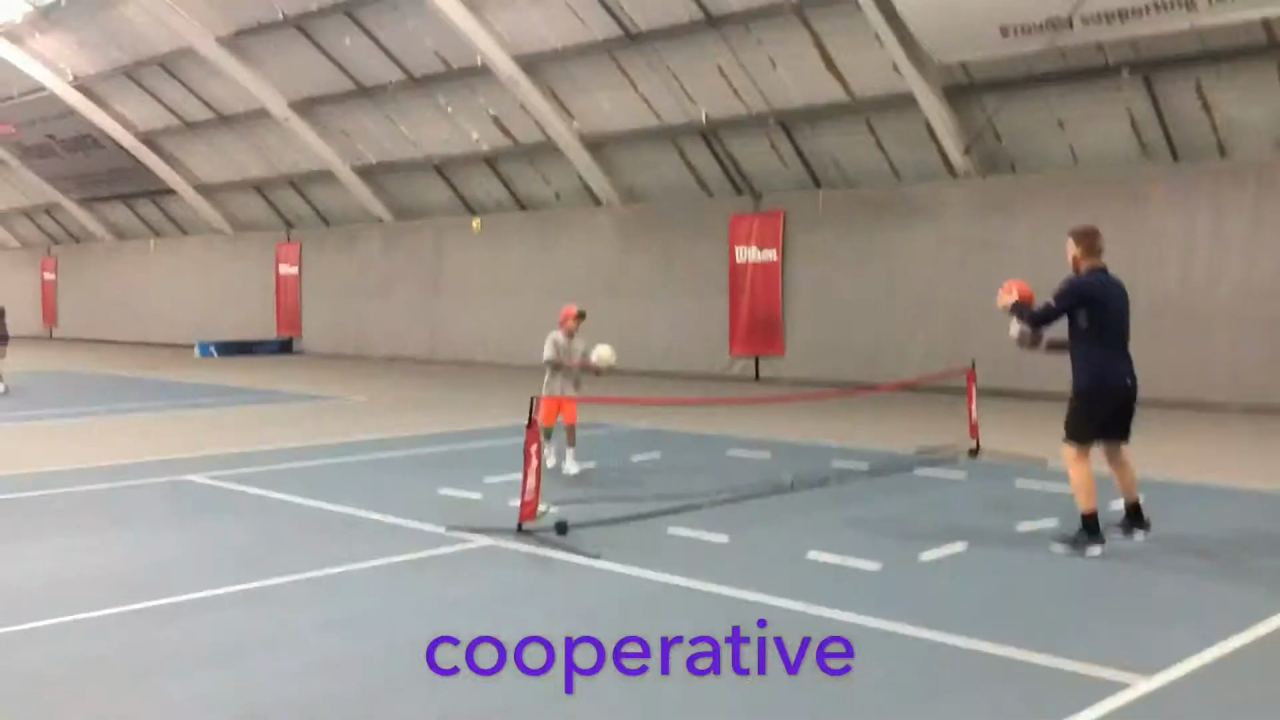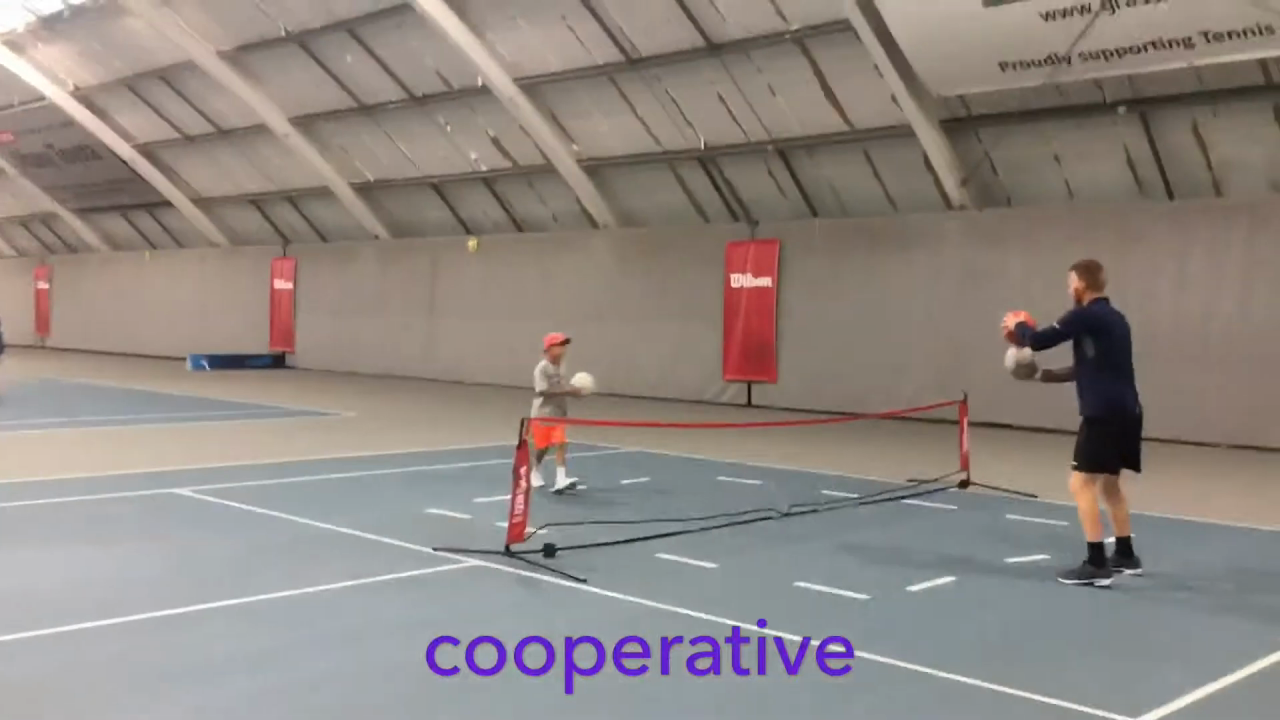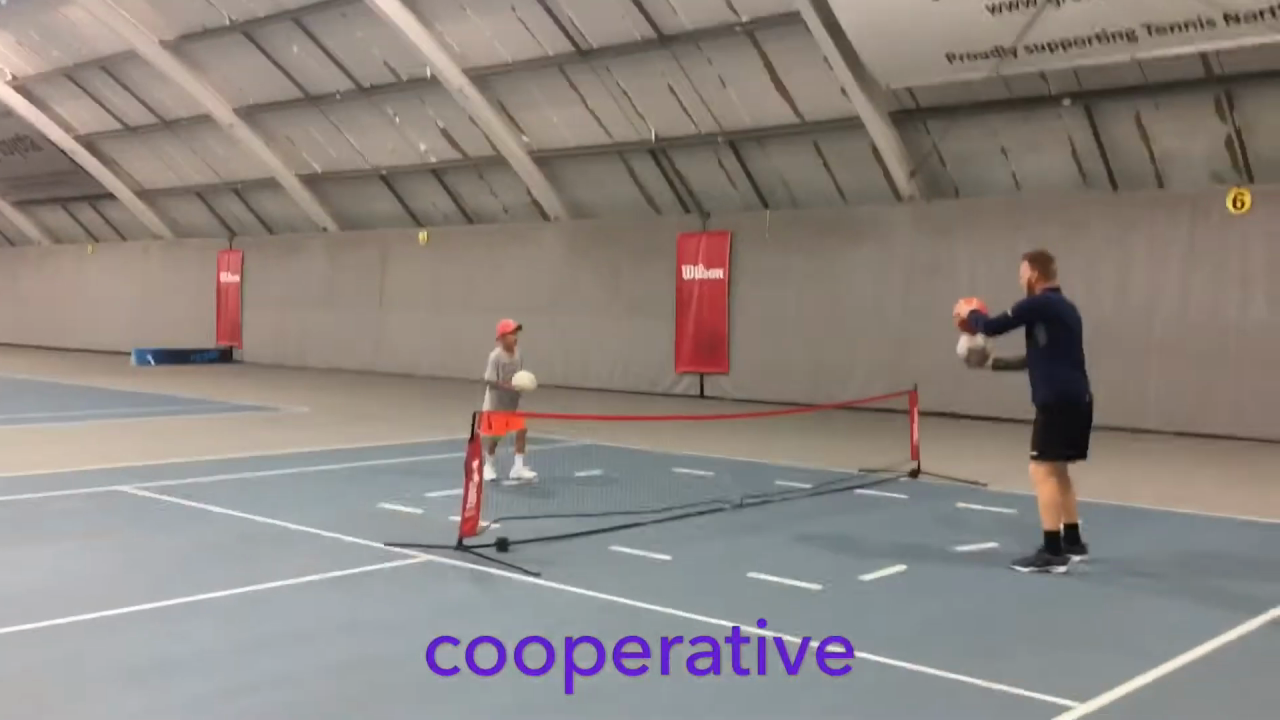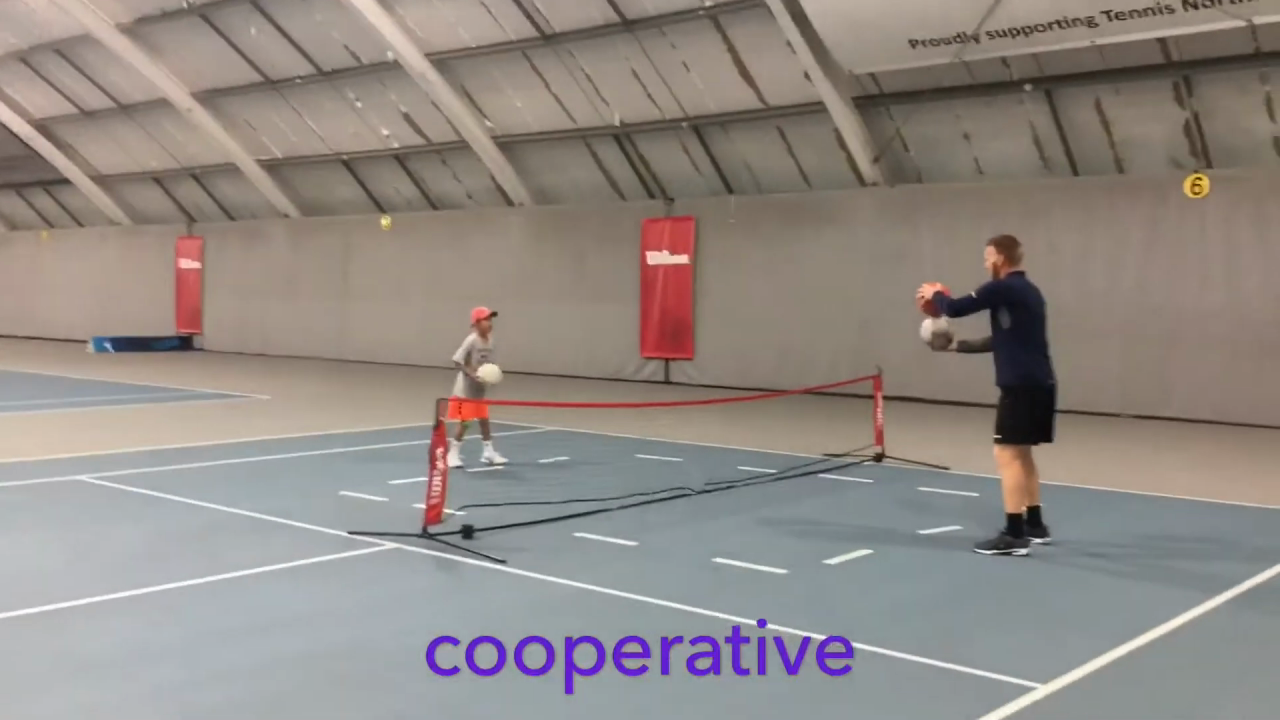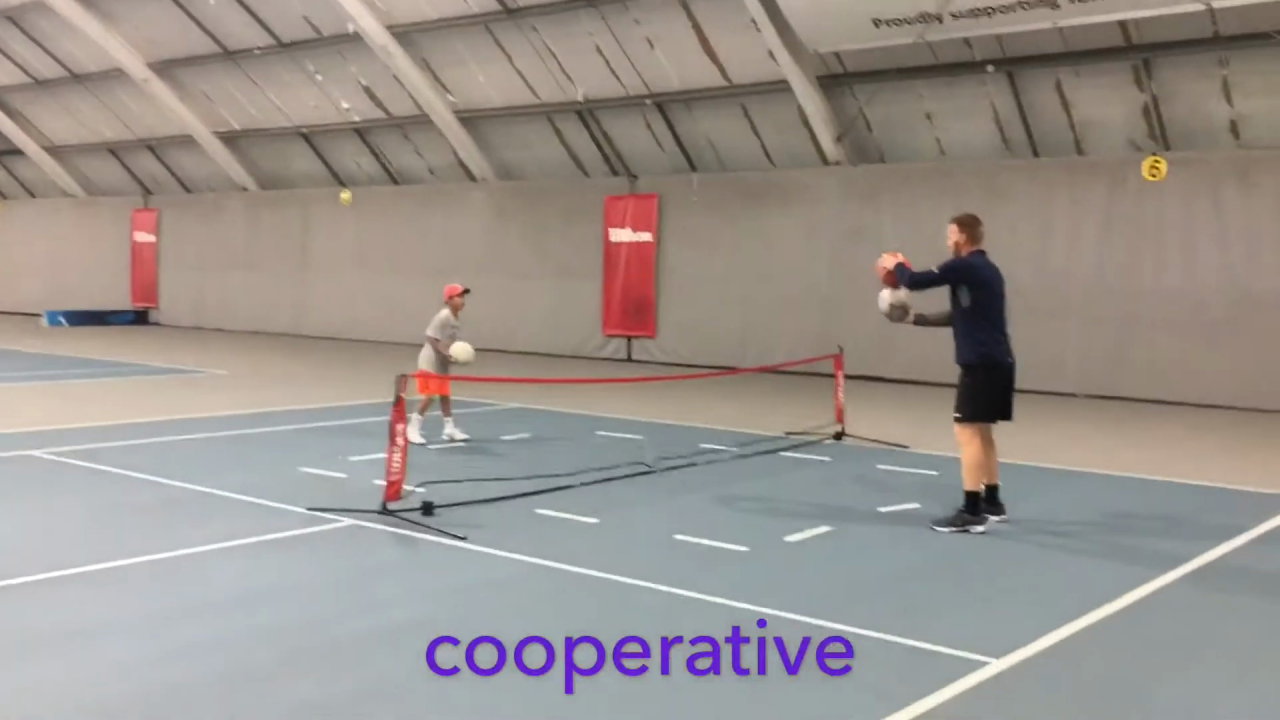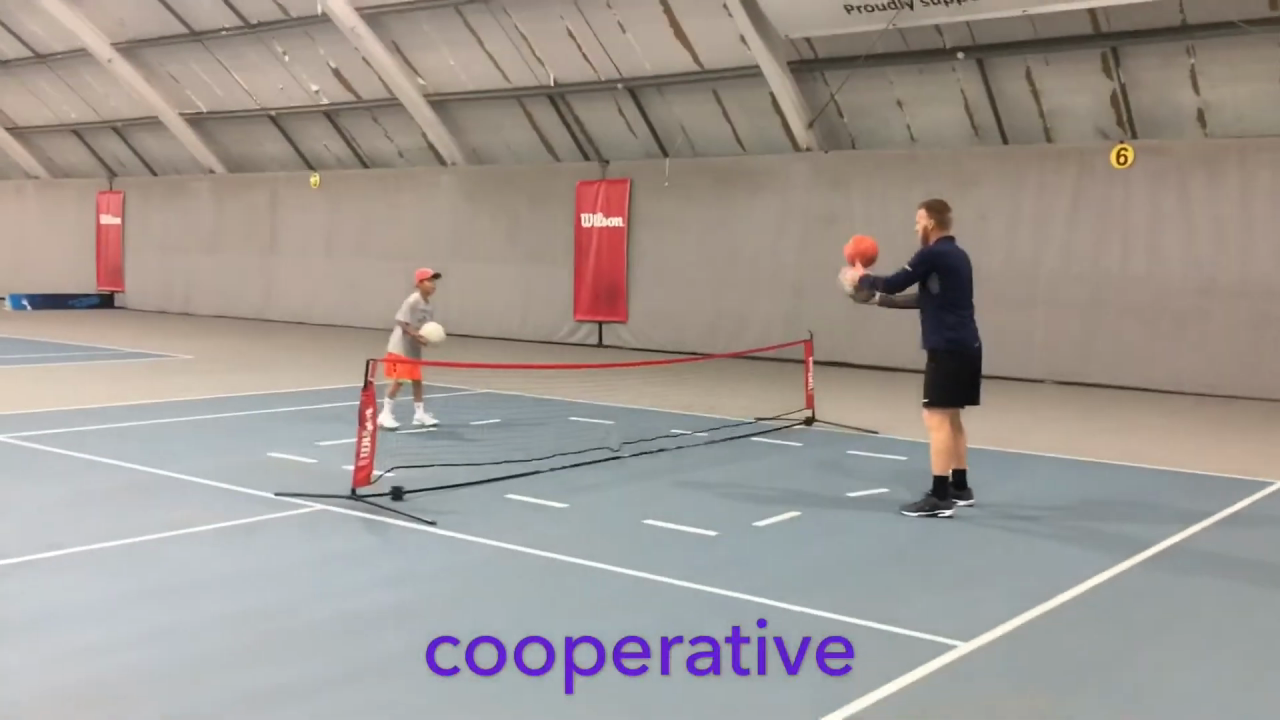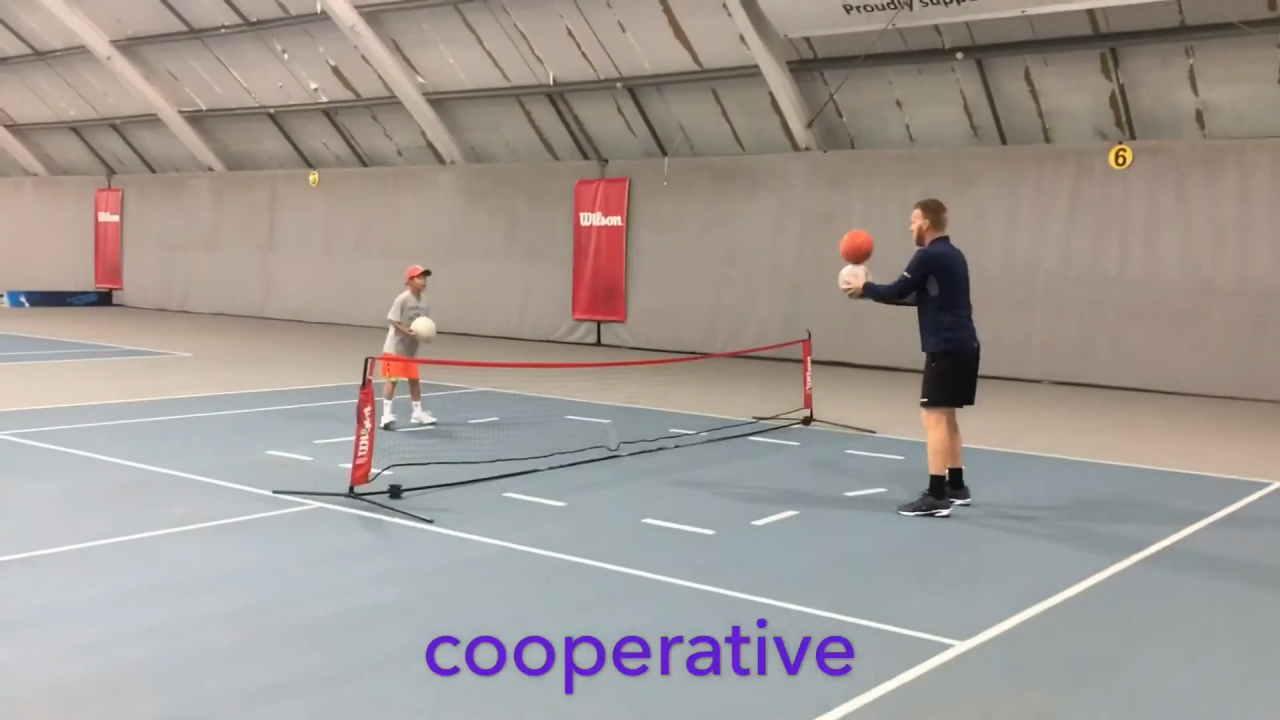
dt=0.2s
person 1, frame 1
left shoulder: (1079, 286)
right shoulder: (1115, 287)
left elbow: (1039, 320)
left wrist: (1015, 305)
right wrist: (1050, 344)
left hip: (1095, 384)
right hip: (1122, 381)
left knee: (1075, 453)
right knee: (1114, 449)
left ankle: (1090, 533)
right ankle: (1135, 519)
person 1, frame 2
left shoulder: (1085, 316)
right shoulder: (1114, 319)
left elbow: (1039, 341)
left wrist: (1017, 326)
right wrist: (1043, 375)
left hip: (1104, 413)
right hip: (1126, 411)
left knee: (1081, 483)
right knee: (1110, 483)
left ankle: (1096, 565)
right ankle: (1125, 555)
person 1, frame 3
left shoulder: (1039, 304)
right shoulder: (1062, 307)
left elbow: (993, 327)
left wrist: (970, 314)
right wrist: (994, 363)
left hip: (1057, 401)
right hip: (1074, 399)
left knee: (1042, 471)
right knee: (1058, 470)
left ankle: (1053, 552)
right ankle: (1072, 543)
person 1, frame 4
left shoulder: (1003, 288)
right shoulder: (1027, 291)
left elbow: (956, 308)
left wrist: (934, 295)
right wrist: (958, 345)
left hip: (1021, 385)
right hip: (1038, 383)
left knee: (1006, 455)
right knee: (1021, 454)
left ankle: (1014, 535)
right ankle: (1034, 524)
person 1, frame 5
left shoulder: (964, 266)
right shoulder: (987, 270)
left elbow: (916, 281)
left wrist: (896, 265)
right wrist: (914, 318)
left hip: (980, 363)
right hip: (997, 361)
left knee: (967, 433)
right knee: (982, 432)
left ankle: (972, 512)
right ankle: (992, 503)
person 1, frame 6
left shoulder: (933, 255)
right shoulder: (956, 256)
left elbow: (894, 282)
right elbow: (926, 298)
left wrist: (861, 279)
right wrist: (878, 298)
left hip: (948, 349)
right hip: (965, 347)
left knee: (936, 419)
right knee: (951, 418)
left ankle: (939, 497)
right ankle: (960, 487)
person 1, frame 7
left shoulder: (930, 256)
right shoulder: (951, 255)
left elbow: (898, 291)
right elbow: (919, 296)
left wrist: (864, 288)
right wrist: (872, 290)
left hip: (946, 349)
right hip: (962, 347)
left knee: (934, 419)
right knee: (946, 418)
left ankle: (936, 497)
right ankle: (956, 487)
